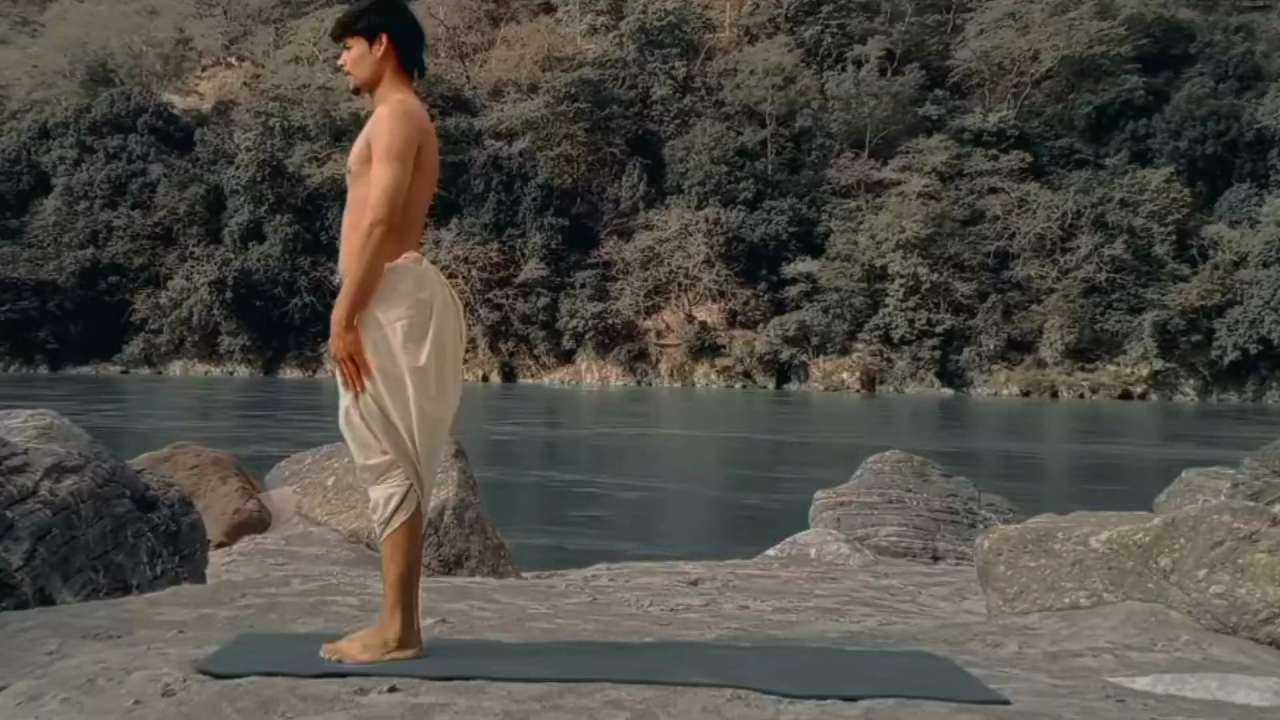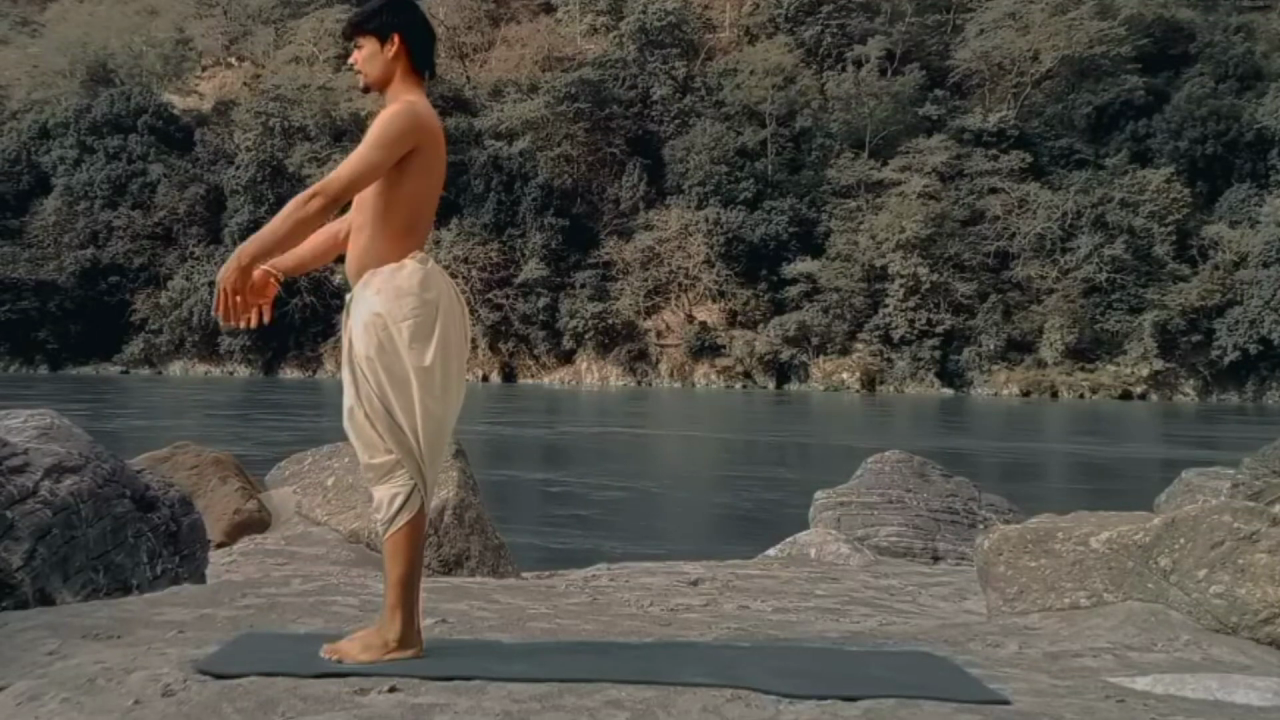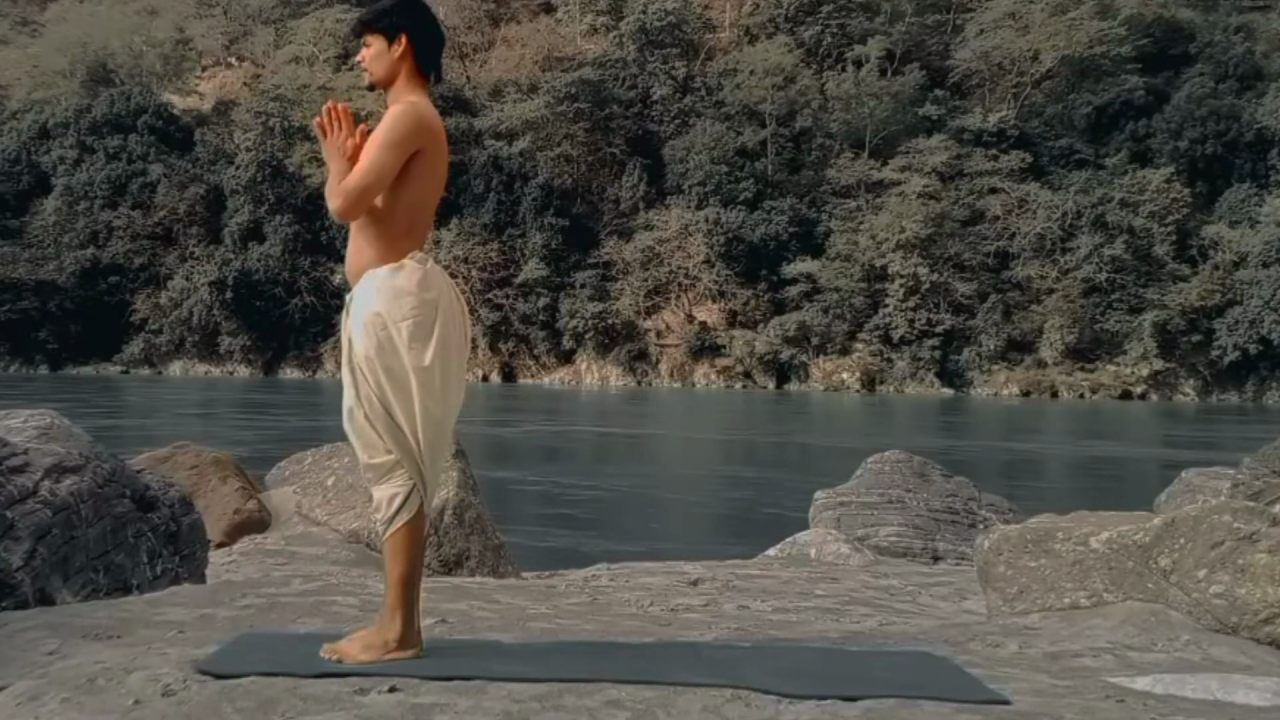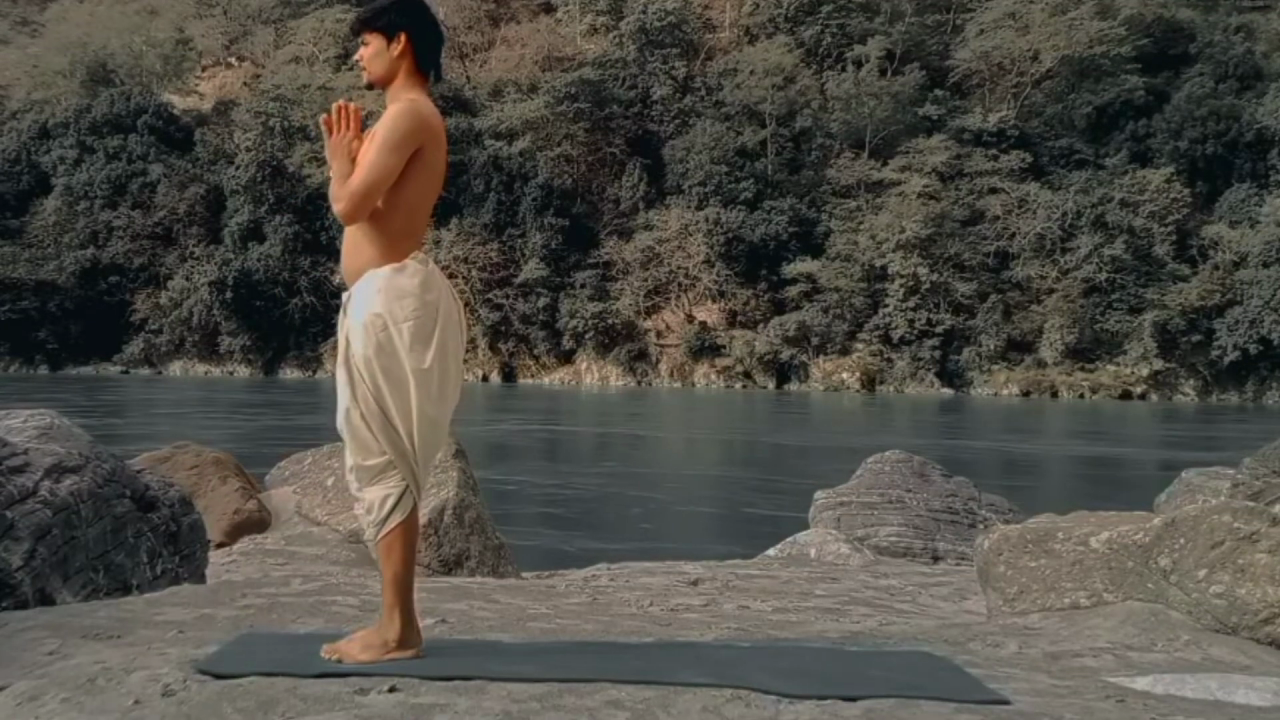
dt=1s
person 1, frame 1
left shoulder: (397, 114)
right shoulder: (399, 119)
left elbow: (379, 223)
left wrist: (343, 317)
left hip: (389, 302)
right hip: (388, 301)
left knee: (390, 464)
right knee: (390, 465)
left ankle: (397, 629)
right ankle: (397, 621)
person 1, frame 2
left shoulder: (407, 114)
right shoulder: (404, 121)
left elbow: (325, 196)
right elbow: (358, 221)
left wrist: (245, 255)
right wrist: (278, 269)
left hip: (394, 298)
right hip: (386, 297)
left knee: (394, 462)
right knee: (394, 463)
left ankle: (397, 629)
right ankle: (395, 621)
person 1, frame 3
left shoulder: (408, 114)
right shoulder: (406, 121)
left elbow: (343, 205)
right elbow: (367, 212)
left wrist: (337, 163)
right wrist: (350, 161)
left hip: (393, 299)
right hip: (388, 299)
left knee: (393, 464)
right knee: (394, 464)
left ankle: (398, 629)
right ankle: (397, 621)
person 1, frame 4
left shoulder: (407, 113)
right shoulder: (407, 119)
left elbow: (349, 207)
left wrist: (339, 158)
right wrist: (352, 156)
left hip: (390, 300)
right hip: (382, 301)
left knee: (382, 467)
right knee: (374, 467)
left ankle: (396, 630)
right ankle: (394, 619)
